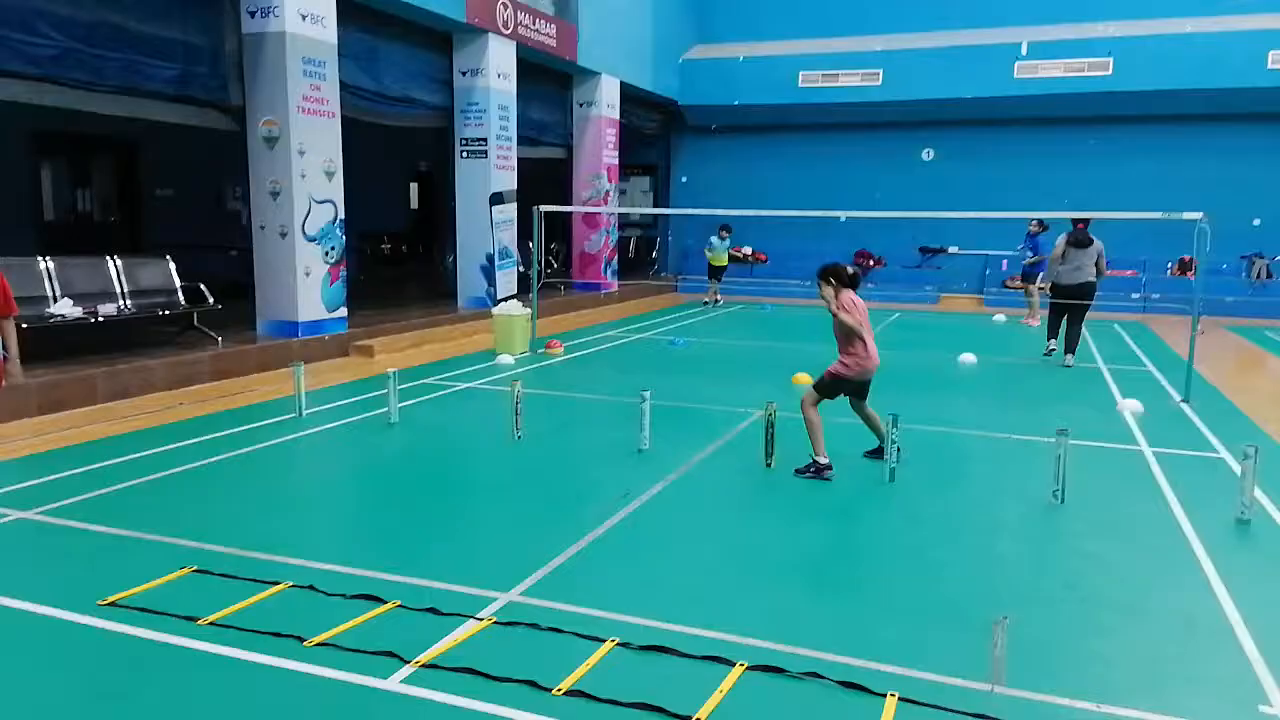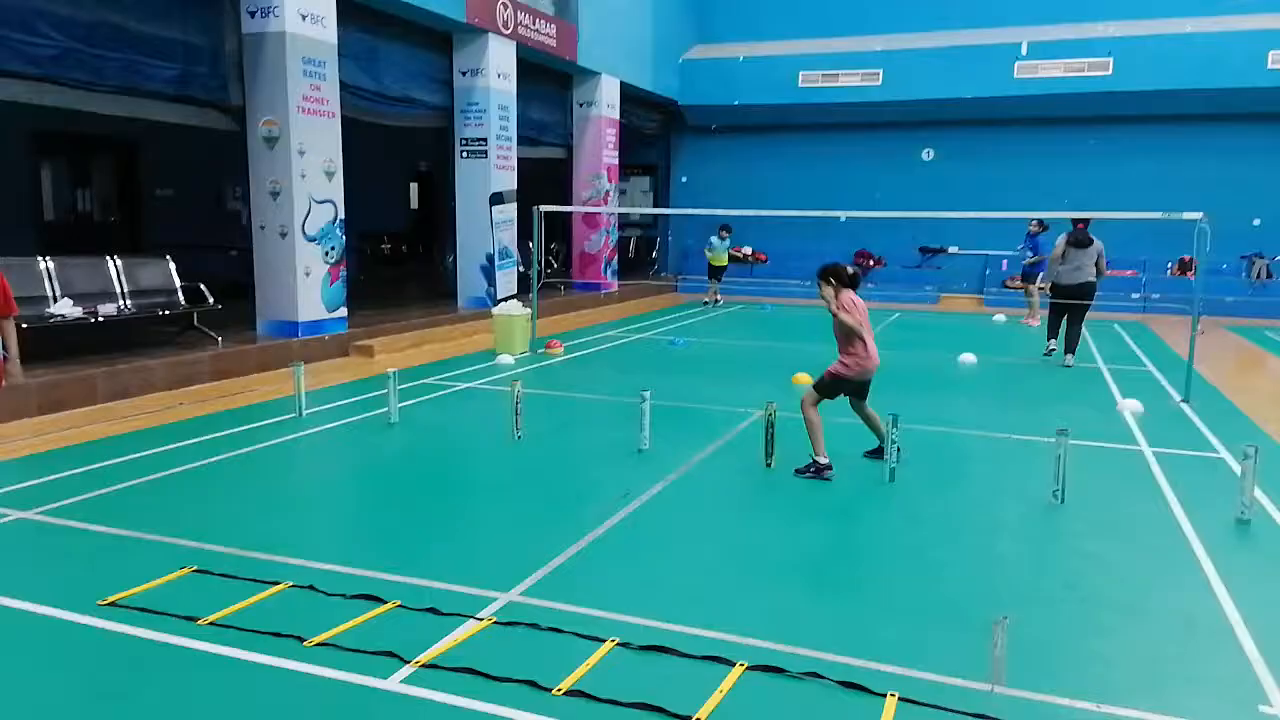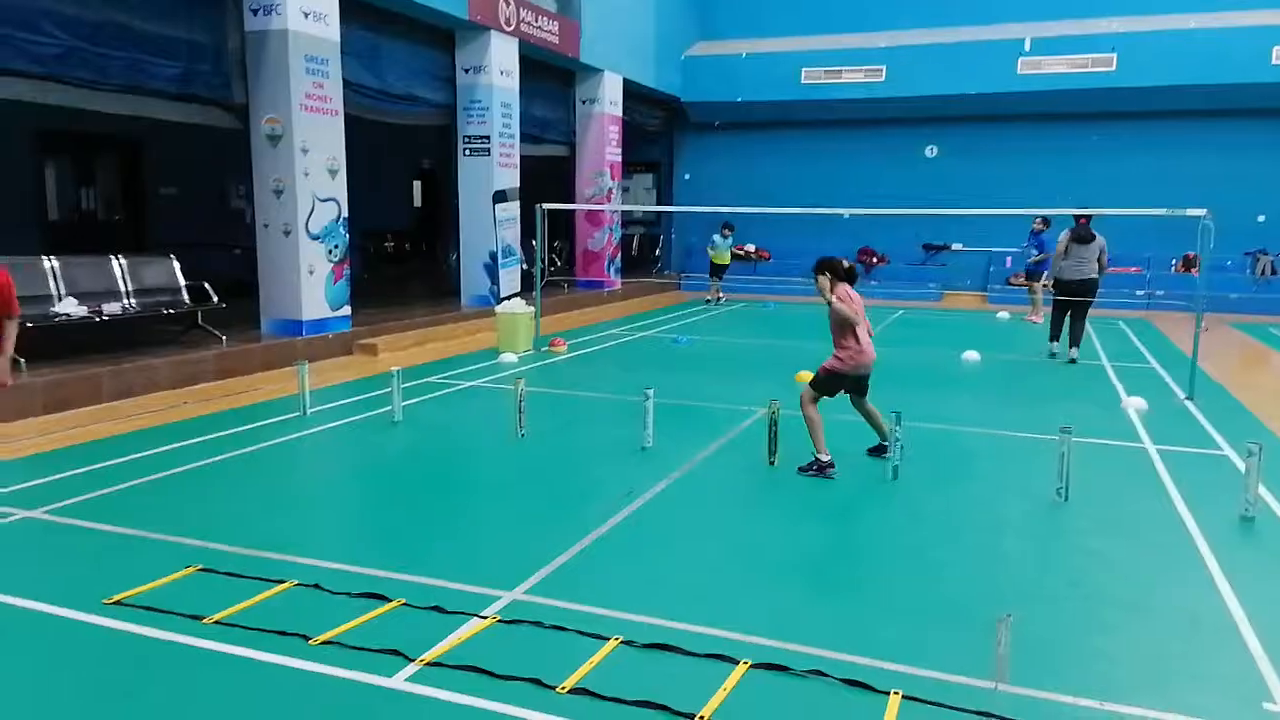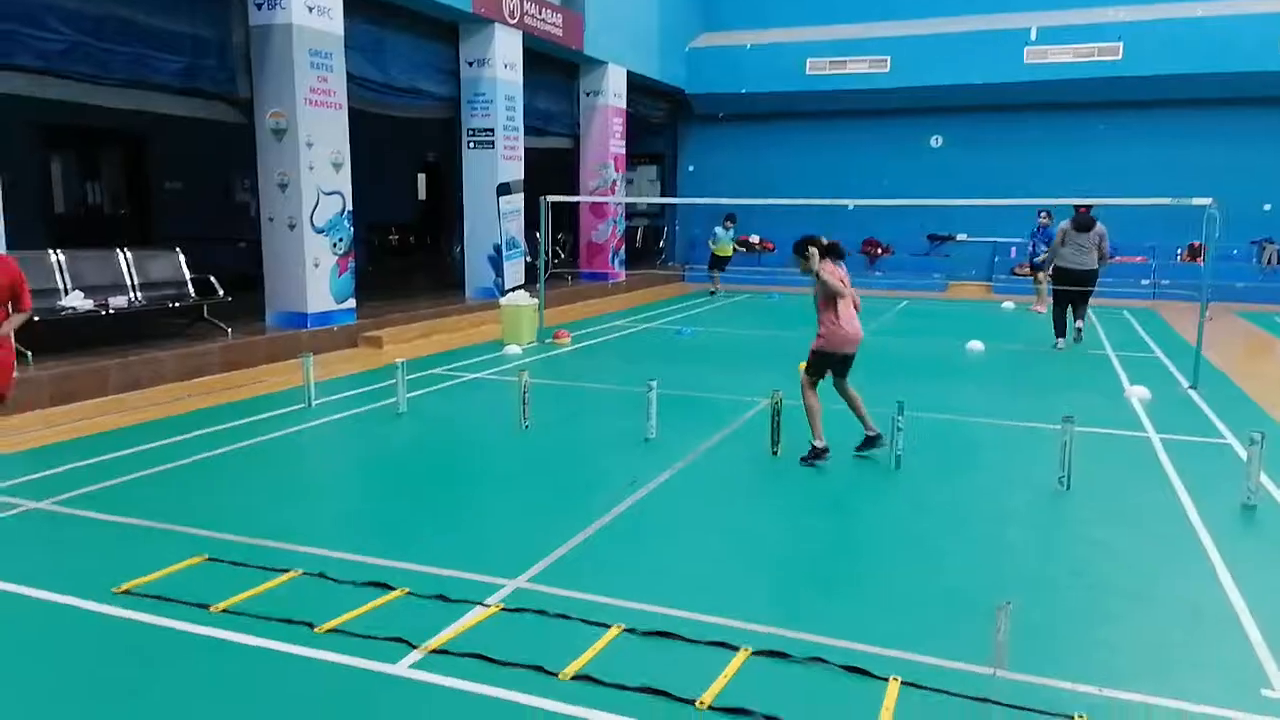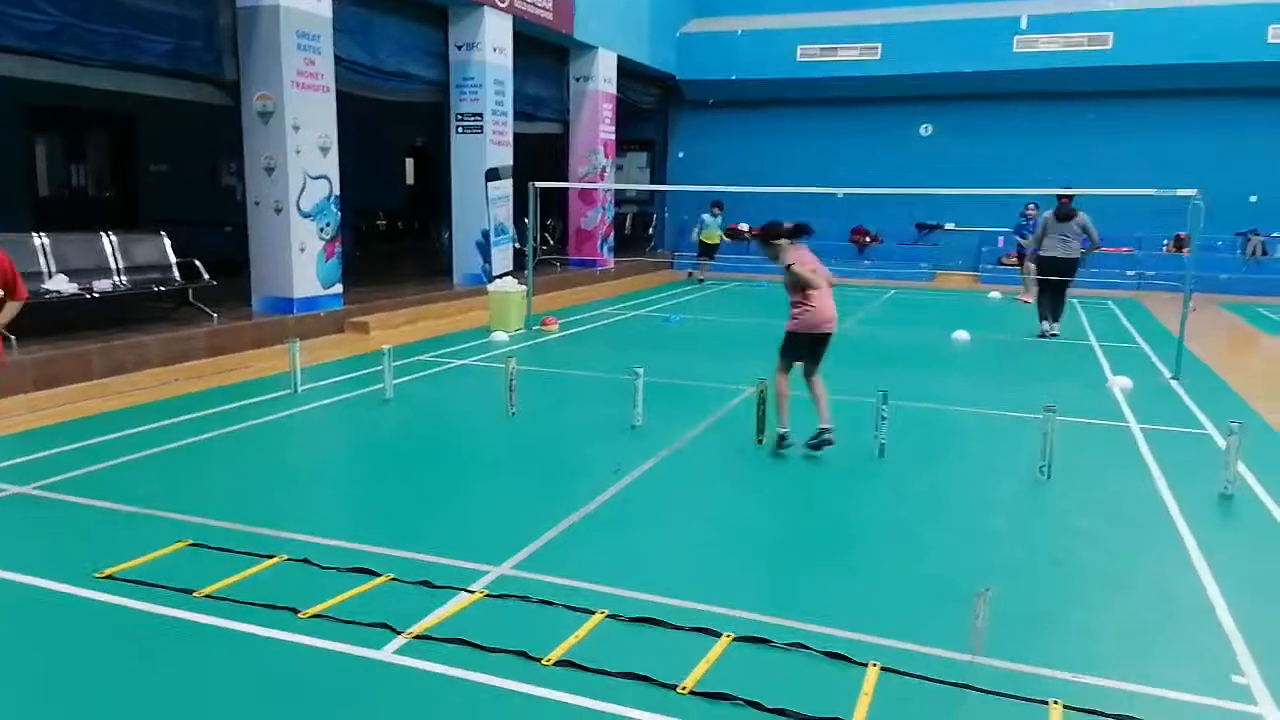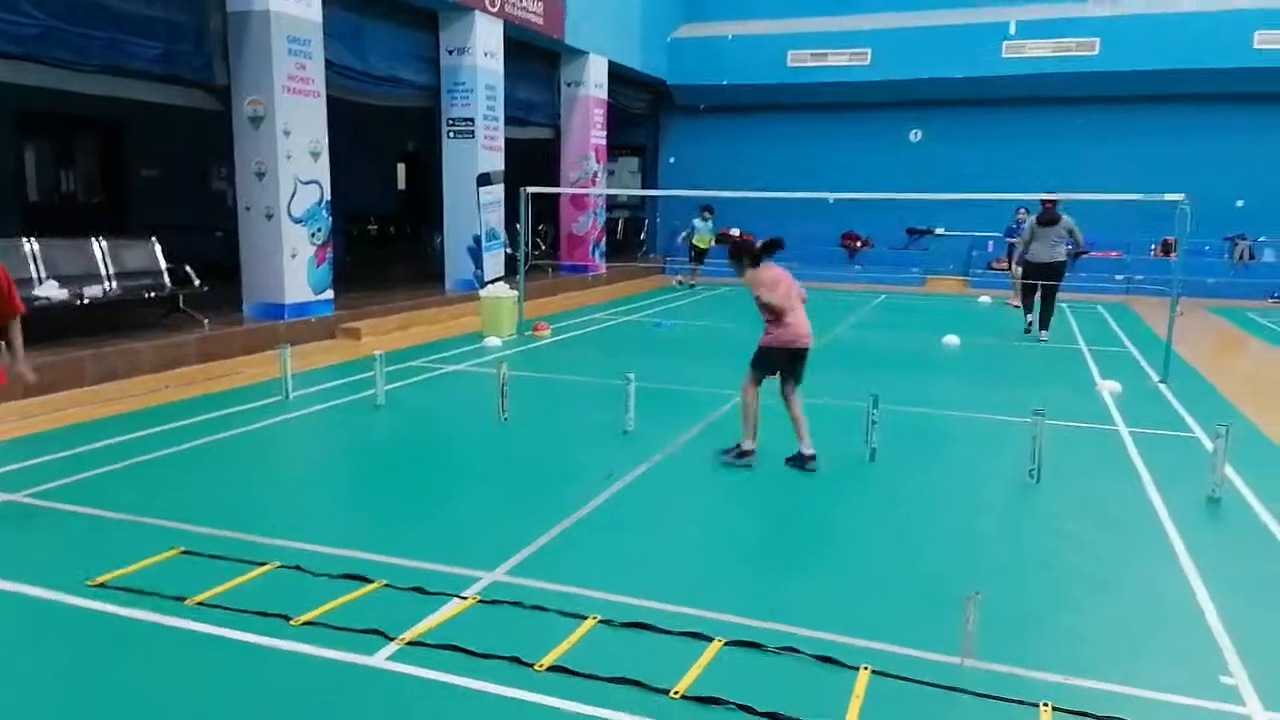
dt=0.1s
person 1, frame 1
left shoulder: (845, 299)
right shoulder: (853, 298)
left elbow: (858, 331)
right elbow: (865, 332)
left wrist: (833, 310)
left hip: (852, 364)
right hip: (866, 362)
left knee: (808, 402)
right knee: (859, 405)
left ankle: (822, 463)
right ankle: (886, 446)
person 1, frame 2
left shoulder: (845, 299)
right shoulder: (853, 298)
left elbow: (858, 331)
right elbow: (865, 332)
left wrist: (833, 309)
left hip: (852, 364)
right hip: (867, 362)
left knee: (808, 402)
right knee: (859, 405)
left ankle: (822, 463)
right ankle: (887, 446)
person 1, frame 3
left shoulder: (840, 292)
right shoulder: (850, 294)
left elbow: (852, 318)
right elbow: (868, 331)
left wrist: (829, 299)
left hip: (848, 359)
right hip: (864, 358)
left knee: (808, 399)
right knee: (860, 402)
left ankle: (823, 461)
right ankle: (887, 443)
person 1, frame 4
left shoulder: (826, 269)
right shoulder: (837, 269)
left elbow: (841, 292)
right elbow: (856, 304)
left wrist: (817, 271)
left hip: (833, 338)
right hip: (852, 335)
left knee: (808, 385)
right knee: (841, 385)
left ankle: (819, 446)
right ankle: (872, 433)
person 1, frame 5
left shoulder: (792, 255)
right shoulder: (804, 253)
left elbow: (813, 283)
right elbow: (830, 281)
left wrist: (788, 265)
left hip: (806, 320)
right hip: (827, 320)
left knee: (782, 372)
right knee: (811, 375)
left ankle: (783, 432)
right ankle: (824, 429)
person 1, frame 6
left shoulder: (762, 276)
right shoulder: (777, 271)
left elbow: (782, 306)
right elbow: (803, 297)
left wrist: (757, 293)
left hip: (780, 336)
right hip: (802, 337)
left knee: (751, 385)
right knee: (790, 393)
left ankle: (747, 448)
right ankle: (807, 453)
